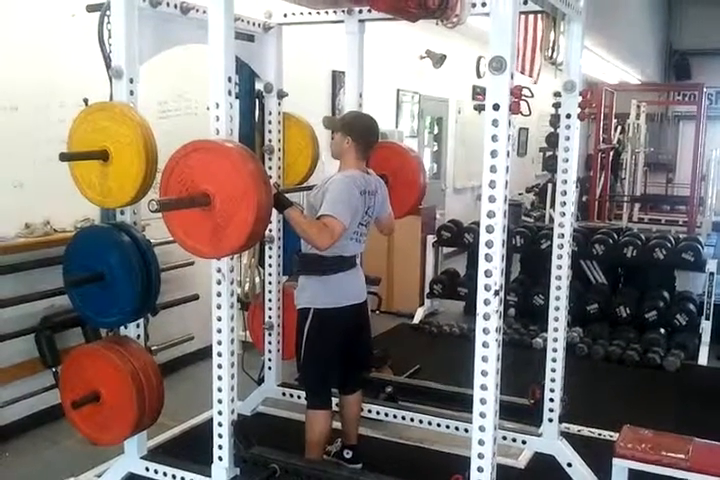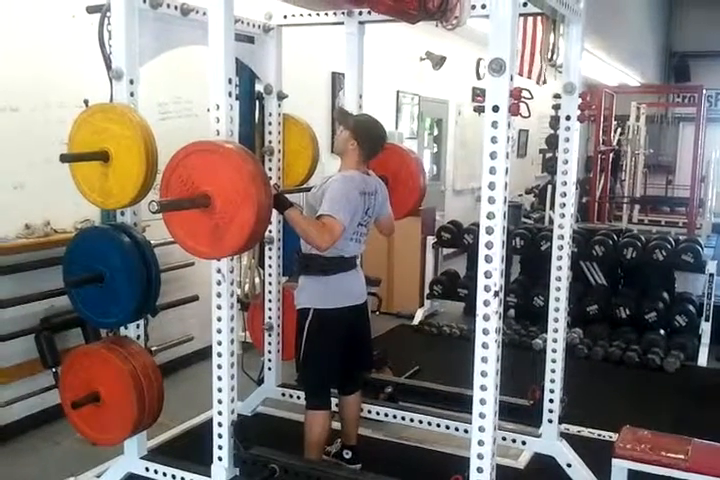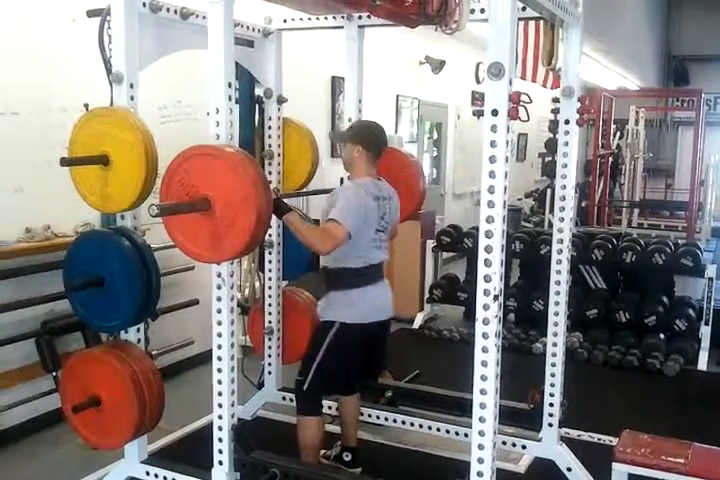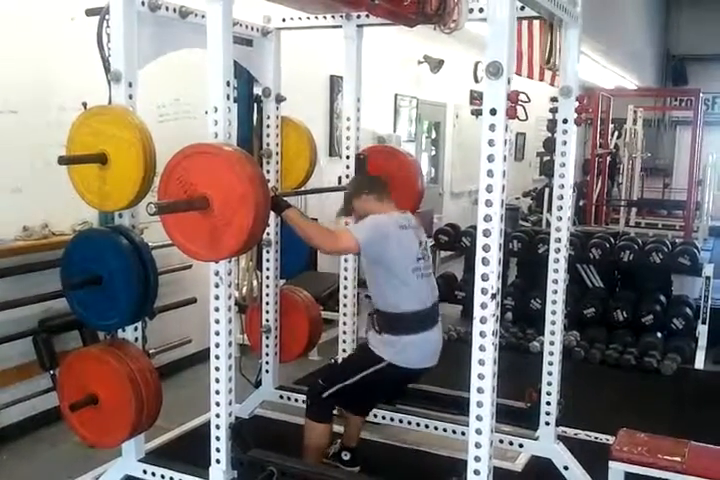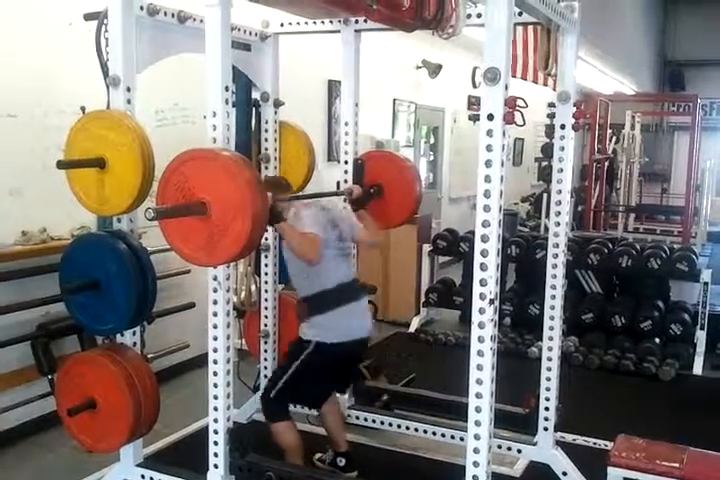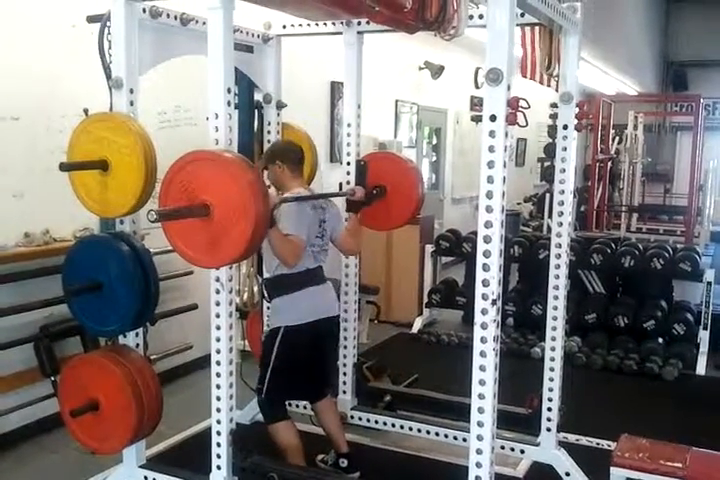
dt=0.4s
person 1, frame 1
left shoulder: (342, 184)
right shoulder: (374, 183)
left elbow: (323, 238)
right elbow: (387, 226)
left wrist: (283, 203)
left hip: (323, 298)
right hip: (352, 292)
left knee: (318, 389)
right knee: (349, 379)
right ankle: (348, 450)
person 1, frame 2
left shoulder: (341, 185)
right shoulder: (374, 185)
left elbow: (323, 239)
right elbow: (387, 228)
left wrist: (283, 205)
left hip: (322, 298)
right hip: (351, 293)
left knee: (316, 390)
right knee: (348, 379)
right ankle: (348, 451)
person 1, frame 3
left shoulder: (353, 193)
right shoulder: (386, 191)
left elbow: (325, 243)
left wrist: (281, 209)
left hip: (350, 307)
right hip: (379, 304)
left knee: (308, 391)
right knee: (346, 381)
right ankle: (346, 454)
person 1, frame 4
left shoulder: (378, 226)
right shoulder: (406, 220)
left elbow: (329, 242)
left wrist: (282, 207)
right wrist: (370, 188)
left hip: (402, 347)
right hip: (426, 341)
left knee: (319, 395)
right knee: (348, 385)
right ankle: (345, 453)
person 1, frame 5
left shoulder: (299, 213)
right shoulder: (328, 208)
left elbow: (311, 253)
right elbow: (371, 236)
left wrist: (277, 221)
right wrist: (359, 203)
left hip: (329, 329)
right hip: (357, 322)
left knee: (273, 400)
right knee: (320, 388)
right ankle: (341, 457)
person 1, frame 6
left shoulder: (291, 205)
right shoulder: (323, 203)
left elbow: (291, 256)
right elbow: (350, 246)
left wrist: (267, 221)
right wrist: (355, 208)
left hip: (294, 316)
right hip: (324, 308)
left knee: (271, 400)
right knee: (318, 389)
